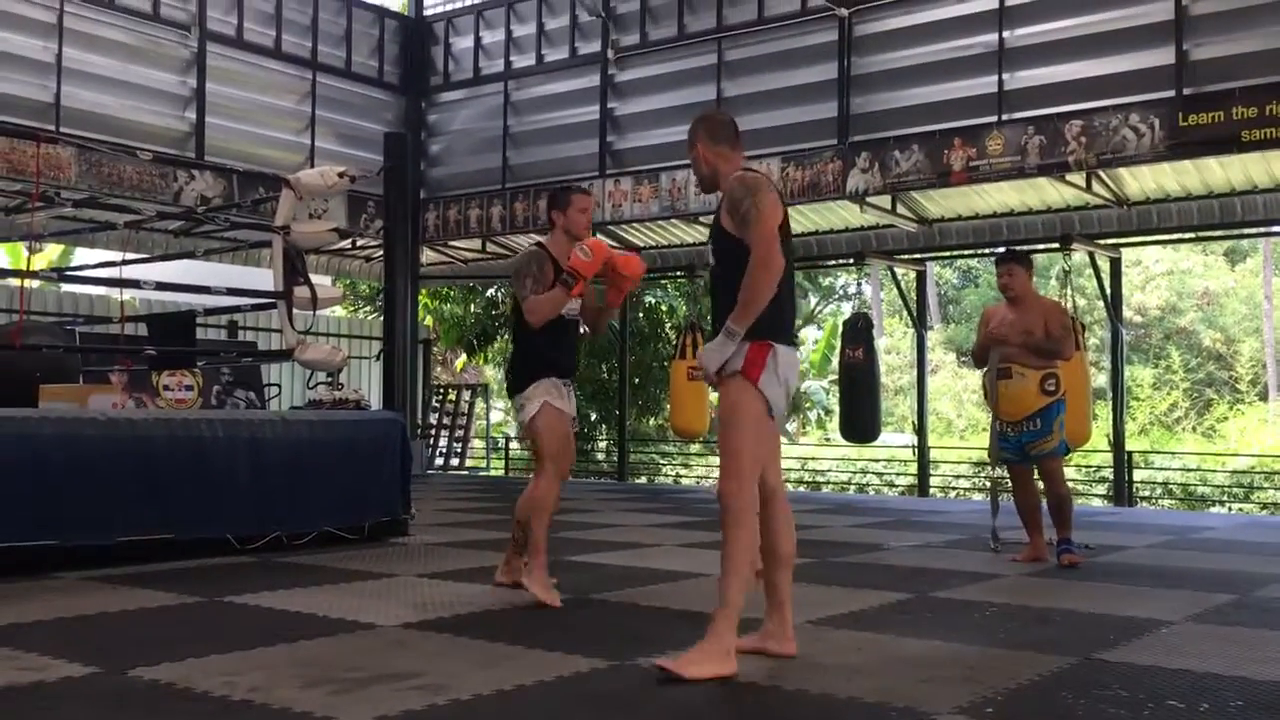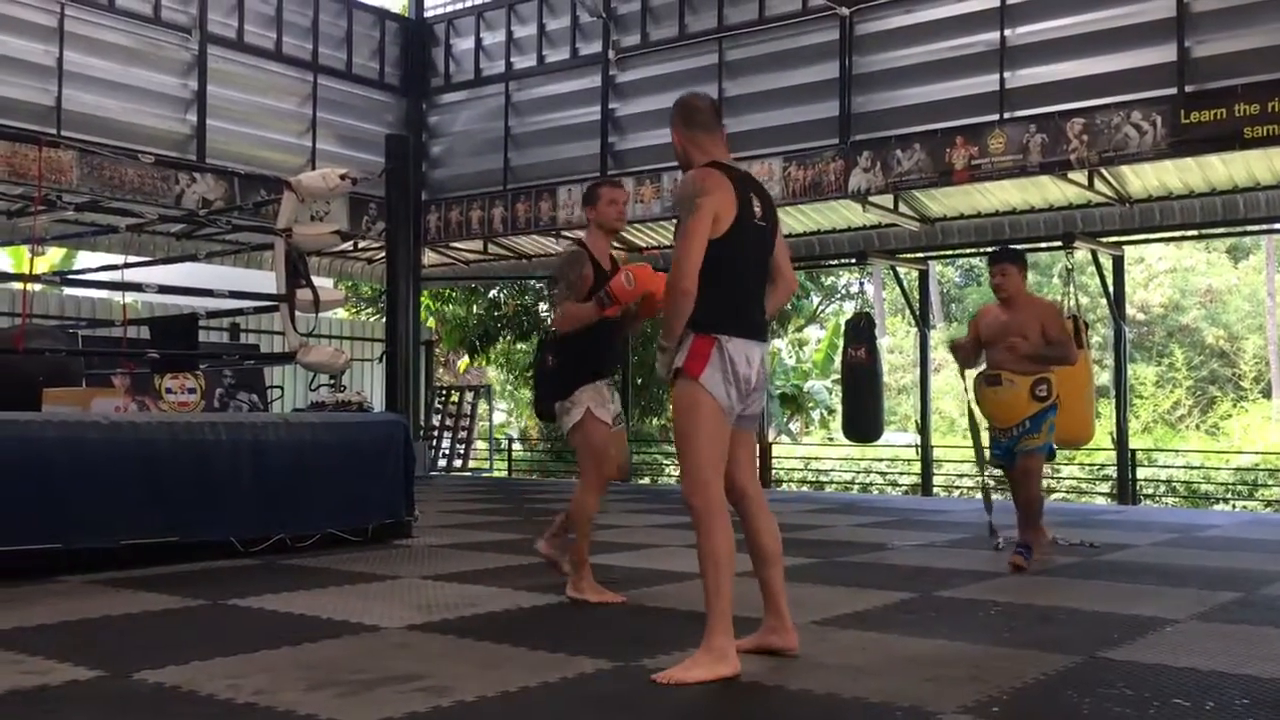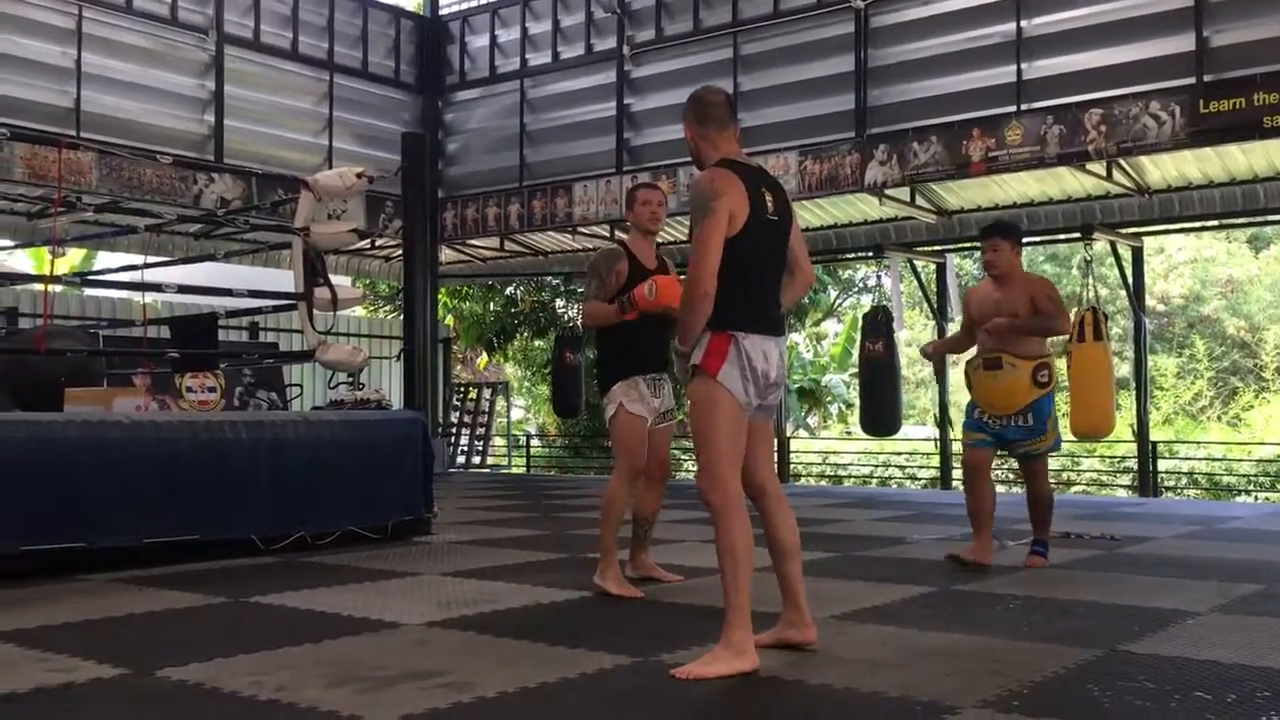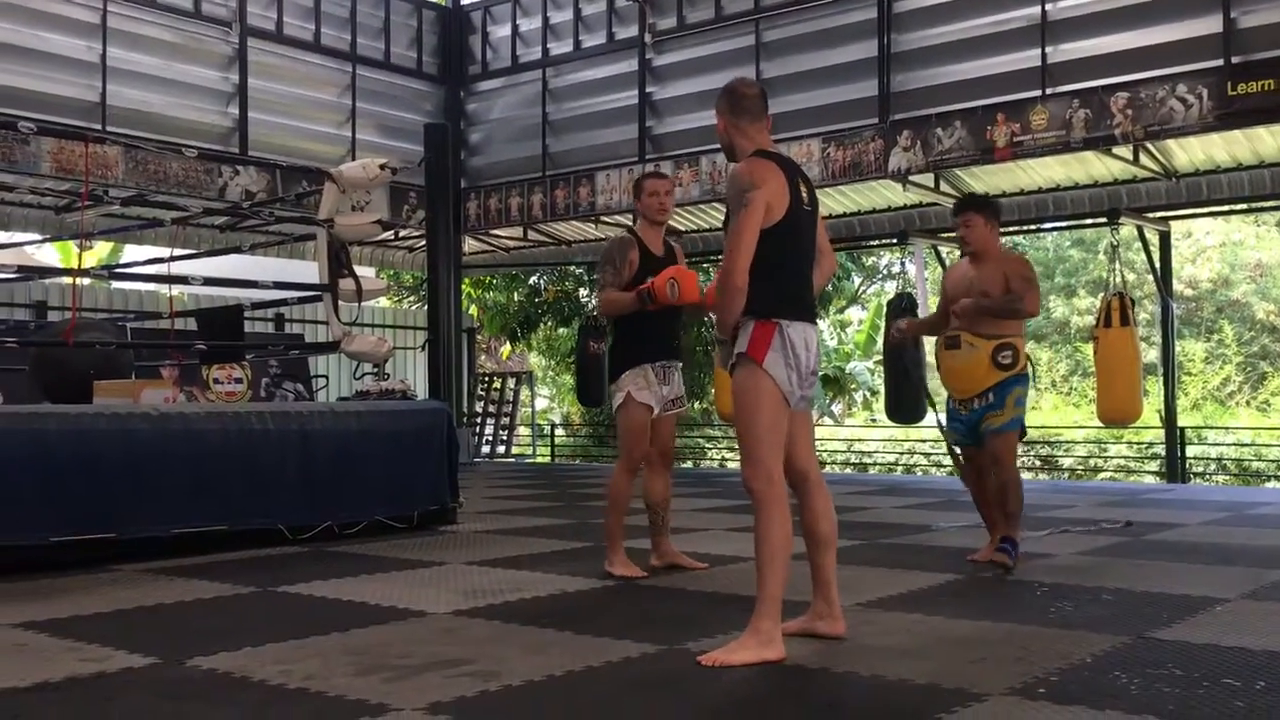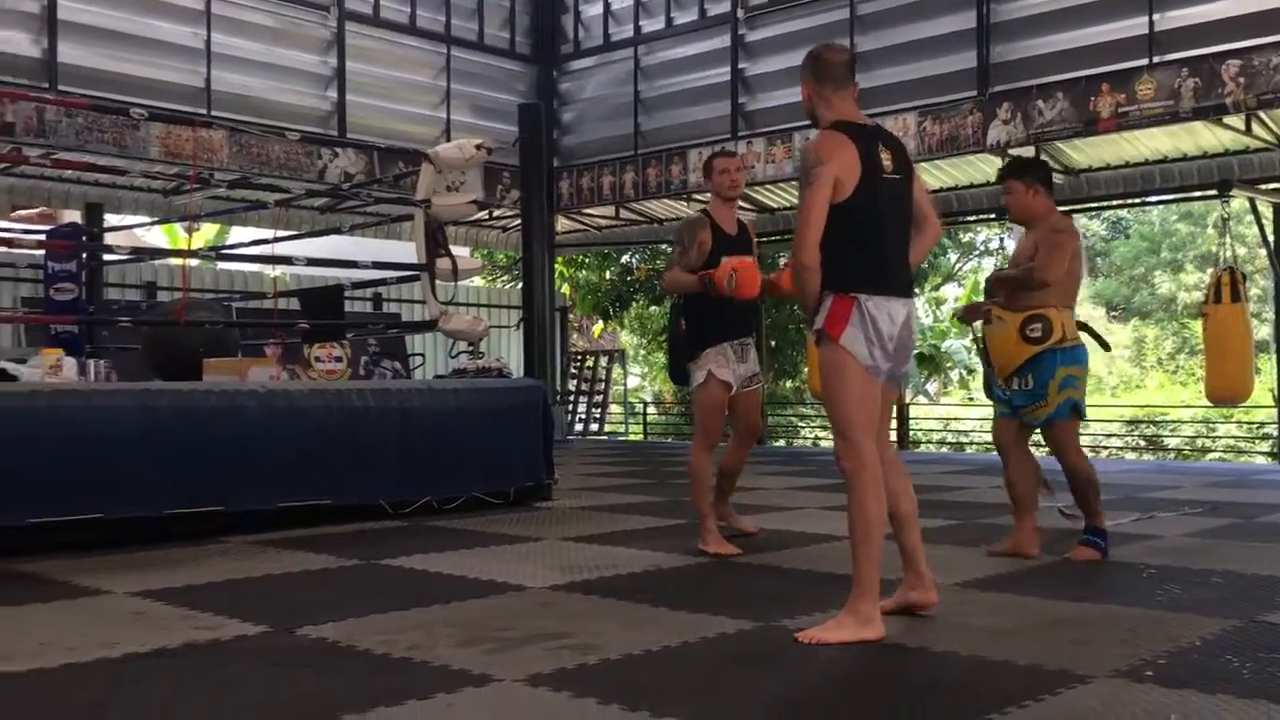
dt=0.5s
person 1, frame 1
left shoulder: (746, 187)
right shoulder: (750, 196)
left elbow: (770, 265)
left wrist: (728, 337)
left hip: (757, 354)
right hip: (762, 355)
left knee: (737, 494)
right knee: (767, 491)
left ankle: (721, 643)
right ankle: (778, 627)
person 1, frame 2
left shoulder: (700, 184)
right shoulder: (756, 192)
left elbow: (683, 281)
right elbow: (785, 281)
left wrist: (667, 345)
left hip: (711, 350)
right hip: (751, 350)
left knee: (703, 495)
right knee: (744, 489)
left ankle: (719, 648)
right ankle: (777, 624)
person 1, frame 3
left shoulder: (713, 185)
right shoulder: (769, 187)
left elbow: (702, 284)
right elbow: (802, 272)
left wrist: (682, 346)
left hip: (727, 347)
right hip: (767, 346)
left knee: (722, 491)
right knee: (762, 484)
left ankle: (737, 643)
right ankle: (796, 618)
person 1, frame 4
left shoulder: (750, 175)
right shoulder: (795, 175)
left elbow: (736, 275)
right elbow: (823, 258)
left wrist: (724, 333)
left hip: (767, 334)
right hip: (800, 332)
left knee: (765, 480)
right knee: (804, 473)
left ankle: (766, 631)
right ankle: (826, 609)
person 1, frame 5
left shoulder: (825, 148)
right shoulder: (891, 146)
left elbow: (807, 256)
right elbow: (930, 226)
left wrist: (812, 311)
left hip: (853, 310)
right hip: (899, 308)
left knee: (856, 457)
right knee: (879, 449)
left ankle: (864, 611)
right ankle: (916, 579)
person 2, frame 1
left shoulder: (581, 265)
right shoulder: (534, 259)
left elbow: (599, 323)
right elbow: (535, 314)
left wrist: (619, 289)
right wrist: (573, 277)
left hip: (561, 380)
right hip: (534, 379)
left knee: (549, 473)
right knee: (557, 465)
left ankle: (513, 563)
right ankle: (536, 566)
person 2, frame 2
left shoulder: (613, 263)
right shoulder: (575, 260)
right elbow: (562, 320)
right wrist: (609, 298)
left hip: (602, 382)
right hip: (579, 383)
left knee: (614, 469)
right knee: (597, 475)
left ankle: (554, 539)
right ankle: (580, 578)
person 2, frame 3
left shoulder: (666, 265)
right shoulder: (612, 258)
right elbow: (589, 315)
right wrist: (631, 303)
left hip: (660, 377)
right hip: (624, 377)
left knee: (658, 471)
right knee: (631, 467)
left ankle: (640, 559)
right ankle: (607, 567)
person 2, frame 4
left shoulder: (675, 251)
right shoulder: (623, 247)
right elbow: (605, 303)
right wrist: (648, 295)
left hip: (669, 365)
right hip: (633, 365)
left knee: (663, 459)
right knee: (633, 458)
left ankle: (662, 547)
right ankle: (614, 551)
person 2, frame 5
left shoulder: (747, 231)
right shoulder: (697, 228)
right elbow: (670, 281)
right wrist: (709, 279)
left hip: (745, 343)
right hip: (710, 346)
left knee: (748, 431)
right knee: (707, 437)
left ankle: (721, 506)
right ankle: (707, 530)
person 3, frame 1
left shoulder: (1049, 309)
right shoulder: (991, 315)
left elbow: (1066, 349)
right elbow: (978, 361)
left wrist: (1020, 340)
right wrist: (984, 344)
left hip: (1043, 403)
right hip: (1006, 407)
left knee: (1051, 473)
right knee: (1019, 477)
left ankle: (1065, 542)
right ankle: (1036, 543)
person 3, frame 2
left shoulder: (1045, 311)
right shoulder: (982, 316)
left elbow: (1070, 355)
right elbow: (970, 360)
left wrist: (1030, 349)
right wrist: (960, 350)
left hip: (1035, 405)
right hip: (999, 409)
left knee: (1028, 471)
right knee: (1015, 477)
left ankle: (1023, 546)
right ankle: (1037, 534)
person 3, frame 3
left shoulder: (1037, 287)
right shoulder: (974, 295)
left elbow: (1062, 324)
right elbow: (966, 336)
left wrist: (1011, 325)
right wrist: (939, 346)
left hip: (1029, 396)
right hip: (986, 396)
left knee: (1034, 473)
right knee: (974, 465)
left ankle: (1039, 544)
right ankle: (982, 545)
person 3, frame 4
left shoulder: (1013, 265)
right shoulder: (954, 273)
left elbow: (1030, 305)
right elbow: (942, 320)
left wrist: (978, 306)
right wrist: (912, 326)
left hip: (1002, 377)
right hip: (963, 382)
left knee: (1000, 455)
right knee: (974, 462)
left ankle: (1008, 542)
right ankle: (997, 538)
person 3, frame 5
left shoulder: (1057, 230)
right shoulder: (1031, 236)
left elbow: (1044, 275)
left wrist: (1000, 279)
right wrist: (987, 308)
left hip: (1049, 353)
right hip: (1025, 357)
left knee: (1064, 443)
right knee: (1008, 441)
left ankle: (1095, 532)
right ankle: (1025, 534)
